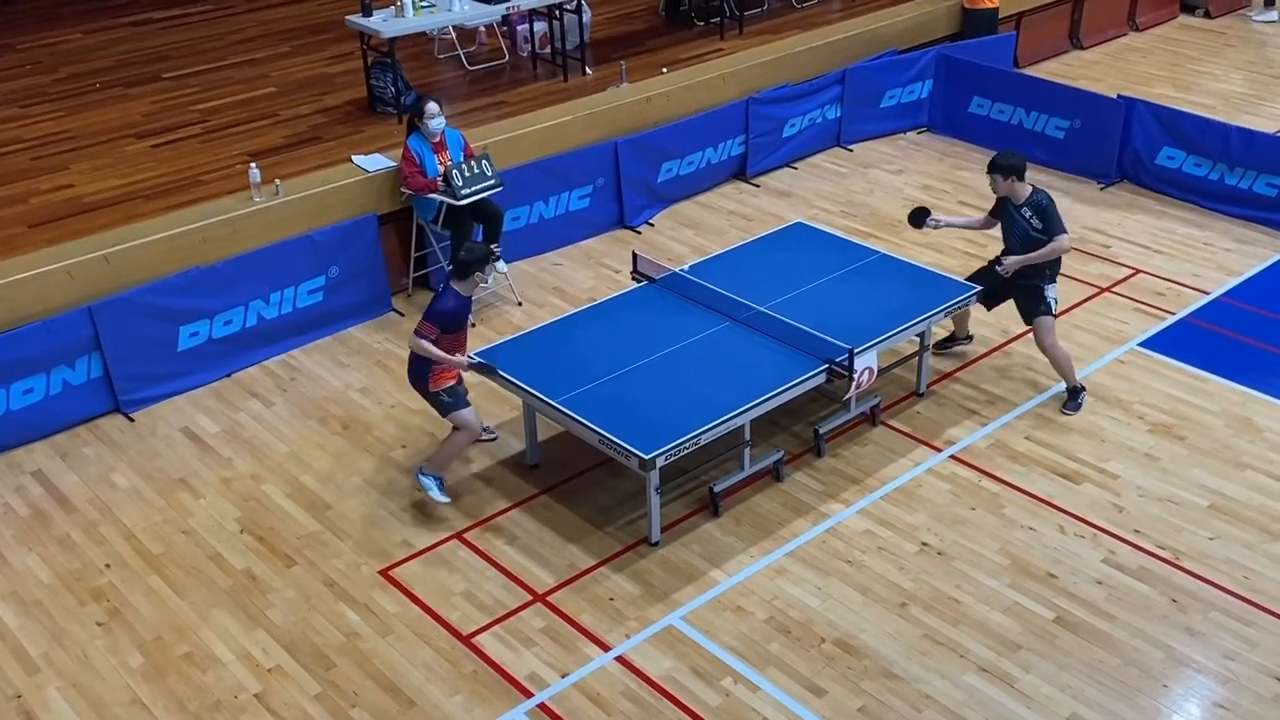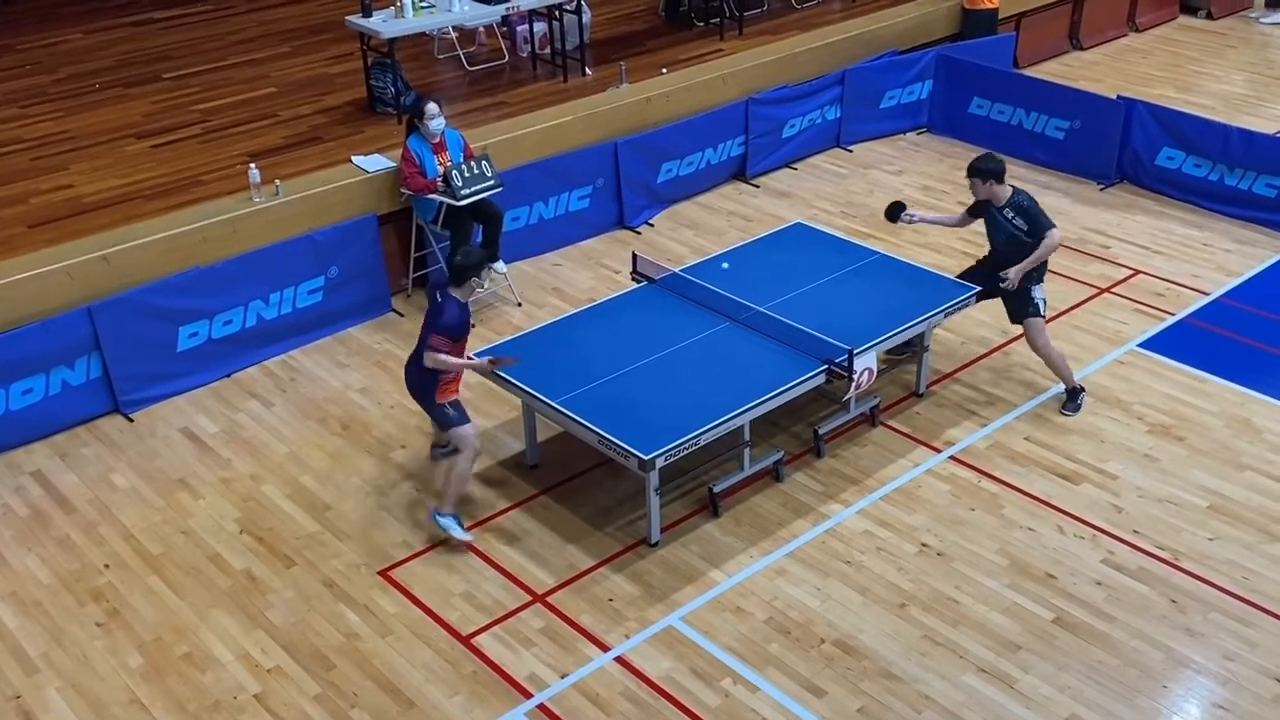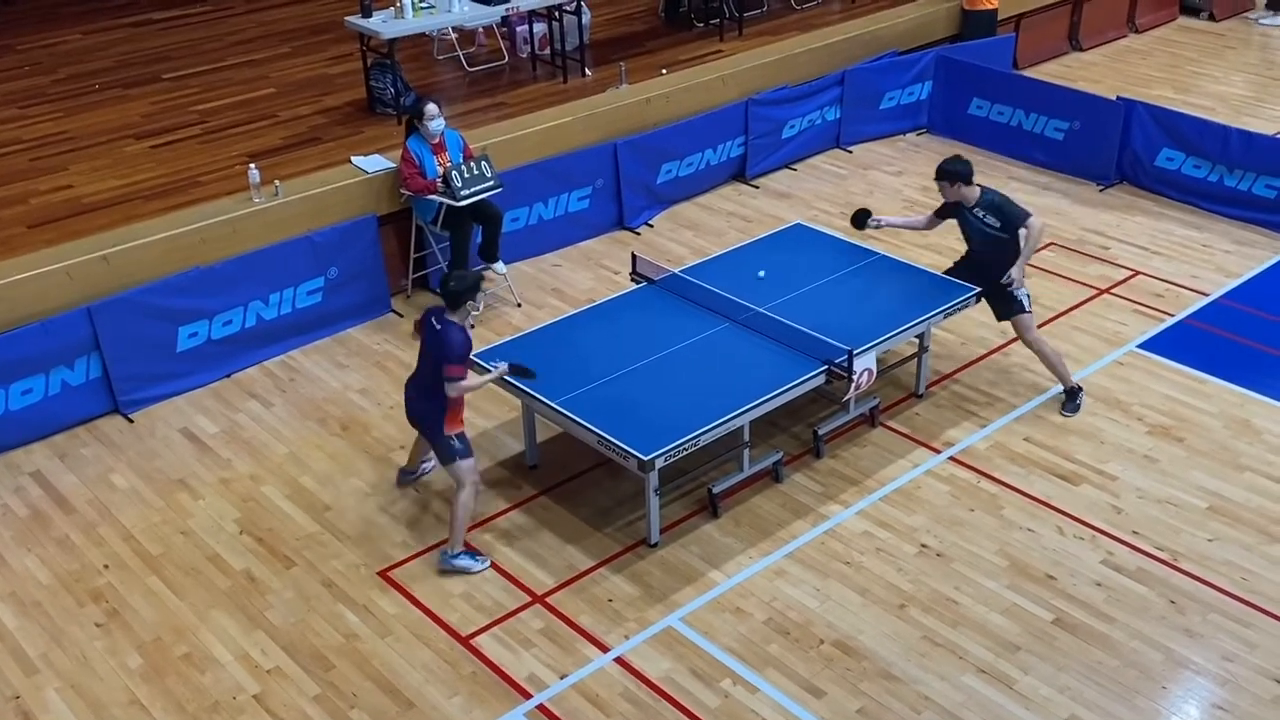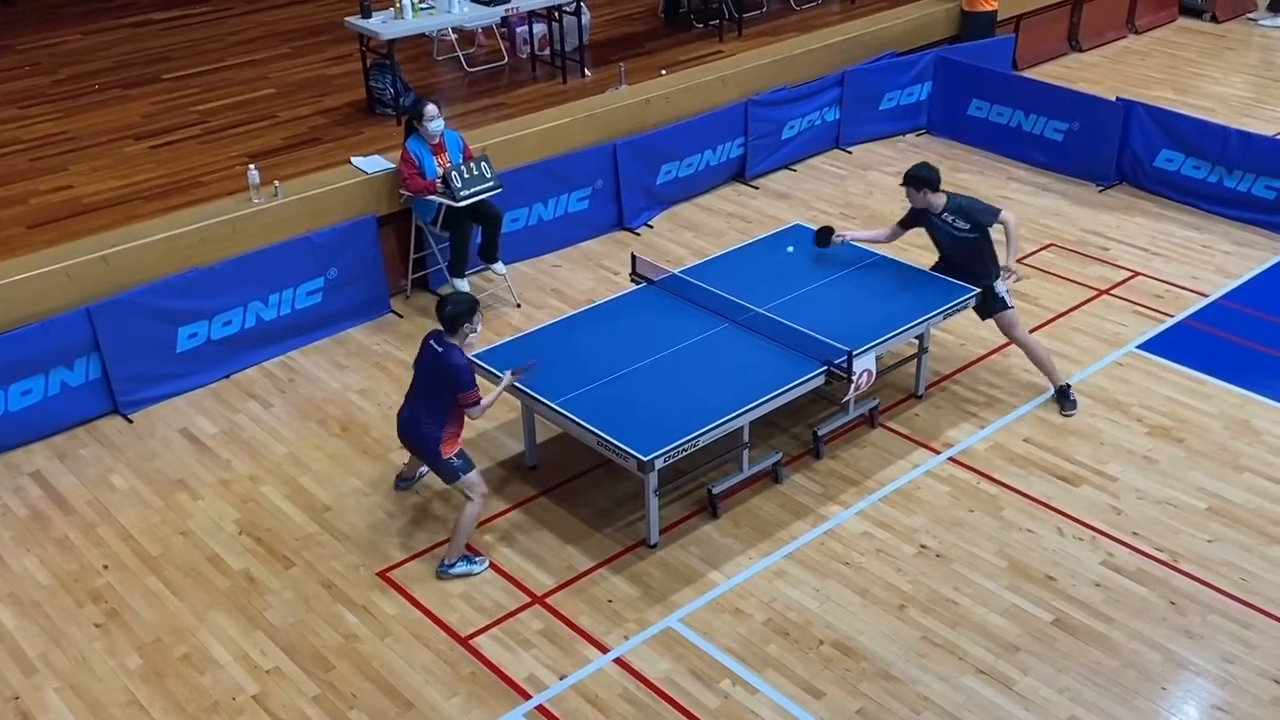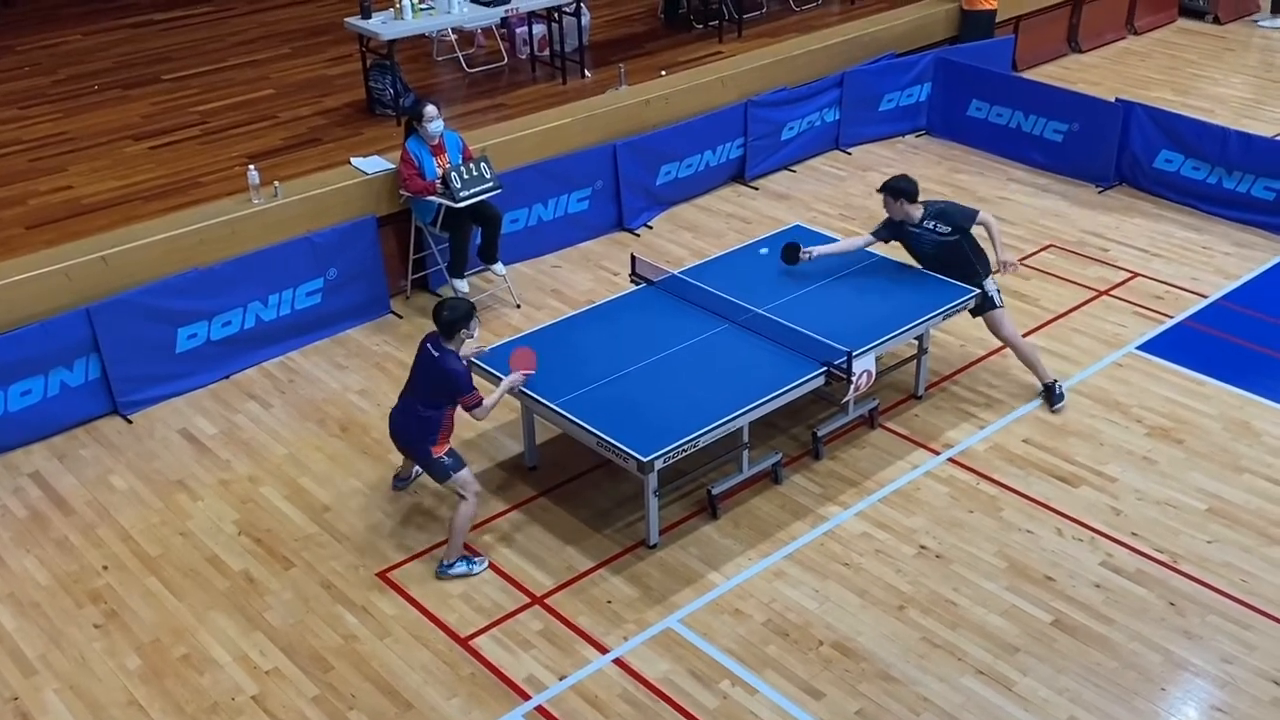
dt=0.1s
person 1, frame 1
left shoulder: (456, 279)
right shoulder: (448, 306)
right elbow: (417, 342)
left wrist: (484, 258)
right wrist: (453, 360)
left hip: (442, 366)
right hip: (433, 375)
left knee: (461, 394)
right knee: (471, 426)
left ankle: (466, 431)
right ankle: (430, 472)
person 1, frame 2
left shoulder: (442, 290)
right shoulder: (452, 316)
right elbow: (431, 359)
right wrist: (470, 363)
left hip: (417, 375)
right hip: (434, 386)
right knee: (471, 447)
left ankle: (441, 446)
right ankle: (445, 513)
person 1, frame 3
left shoulder: (434, 315)
right shoulder: (457, 341)
left elbow: (419, 331)
right elbow: (454, 390)
right wrist: (493, 376)
left hip: (417, 402)
right hip: (439, 415)
right knee: (469, 481)
left ankle: (410, 470)
right ankle: (454, 553)
person 1, frame 4
left shoulder: (433, 339)
right shoulder: (459, 366)
right elbow: (474, 411)
left wrist: (461, 351)
right wrist: (502, 386)
left hip: (407, 422)
right hip: (434, 442)
right knee: (476, 494)
left ankle: (406, 476)
right ankle: (452, 561)
person 1, frame 5
left shoulder: (431, 341)
right shoulder: (456, 371)
right elbow: (479, 412)
left wrist: (463, 354)
right wrist: (506, 385)
left hip: (400, 424)
right hip: (424, 439)
right knee: (471, 493)
left ankle: (403, 476)
right ankle: (451, 561)
person 2, frame 1
left shoulder: (1042, 204)
right shoulder: (1005, 200)
left elbow: (1063, 244)
right elbow: (988, 221)
left wrist: (1021, 261)
right wrist: (946, 221)
left hip: (1037, 279)
right hip: (1005, 266)
left knee: (1046, 342)
left ankle: (1075, 388)
right ankle: (960, 336)
person 2, frame 2
left shoulder: (1024, 204)
right shoulder: (984, 201)
left elbow: (1054, 238)
right elbow: (963, 220)
left wrist: (1020, 269)
right wrist: (920, 217)
left hip: (1023, 278)
right hip: (993, 267)
left knee: (1038, 343)
left ankle: (1075, 389)
person 2, frame 3
left shoulder: (997, 203)
right shoulder: (955, 203)
left elbow: (1035, 227)
right elbow: (928, 222)
left wrist: (1020, 266)
right wrist: (887, 222)
left hip: (1006, 276)
right hip: (973, 265)
left knee: (1030, 338)
left ankle: (1072, 389)
person 2, frame 4
left shoulder: (964, 207)
right shoulder: (920, 211)
left elbow: (1008, 221)
right elbow: (890, 234)
left wrist: (1010, 258)
right wrist: (850, 236)
left hip: (985, 276)
right hip: (949, 272)
left knee: (1017, 335)
left ankle: (1061, 387)
person 2, frame 5
left shoulder: (943, 211)
right shoulder: (896, 223)
left elbow: (987, 219)
right elbow: (862, 242)
left wrist: (1001, 253)
right wrist: (818, 251)
left hip: (973, 276)
right hip: (938, 276)
left knee: (1007, 335)
left ankle: (1050, 384)
person 3, frame 1
left shoulder: (454, 135)
right shoulder: (413, 145)
left elbow: (471, 161)
right elbow: (410, 180)
right wrist: (434, 184)
right hip: (435, 201)
left knee: (495, 213)
right knee: (464, 222)
left ankle: (490, 255)
person 3, frame 2
left shoulder: (454, 136)
right shoulder: (413, 146)
right elbow: (410, 181)
right wrist: (434, 185)
right hip: (435, 202)
left knee: (495, 213)
right knee: (463, 222)
left ankle: (490, 255)
person 3, frame 3
left shoulder: (453, 136)
right shoulder: (412, 147)
left elbow: (470, 162)
right elbow: (409, 181)
right wrist: (434, 185)
right hip: (434, 202)
left knee: (494, 214)
right knee: (463, 223)
left ankle: (490, 256)
right ankle: (458, 271)
person 3, frame 4
left shoulder: (453, 137)
right shoulder: (412, 147)
left elbow: (470, 163)
right elbow: (409, 182)
right wrist: (433, 186)
right hip: (434, 203)
left knee: (494, 215)
right knee: (463, 223)
left ankle: (489, 257)
right ankle: (457, 273)
person 3, frame 5
left shoulder: (453, 138)
right shoulder: (411, 148)
left elbow: (470, 163)
right elbow: (409, 183)
right wrist: (432, 187)
right hip: (433, 204)
left knee: (493, 215)
right knee: (462, 224)
left ankle: (489, 257)
right ankle: (456, 273)
